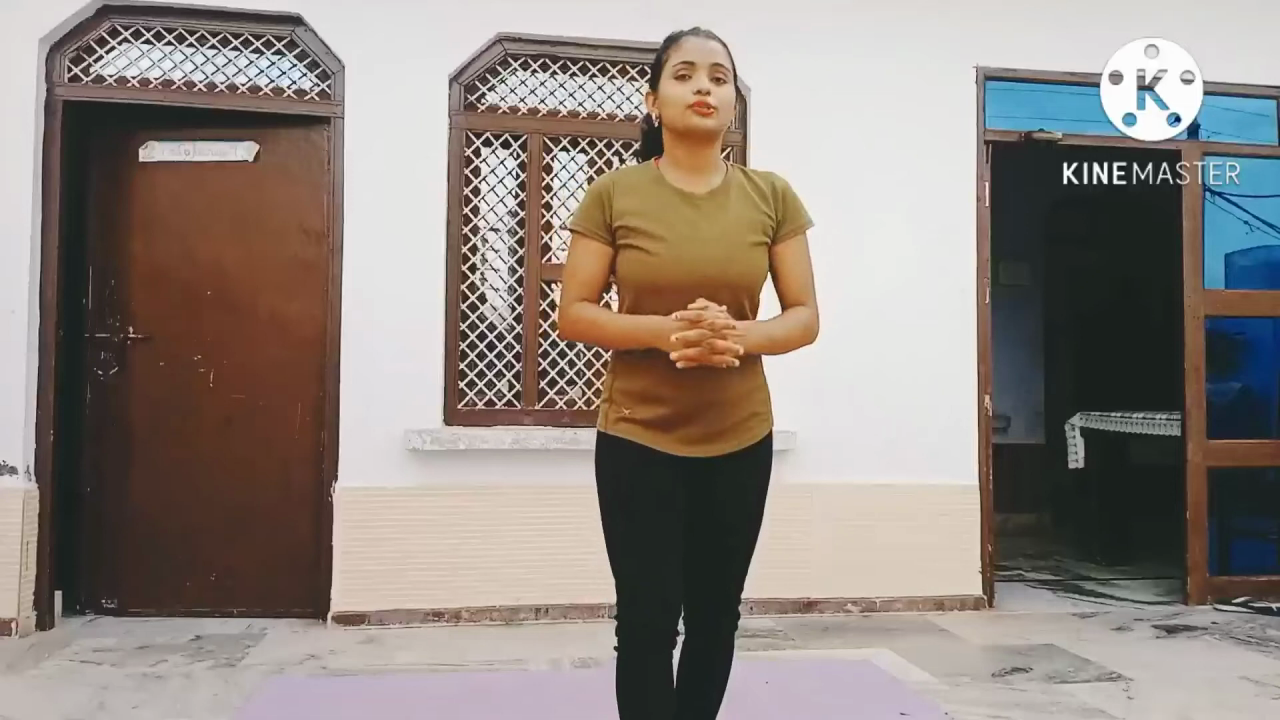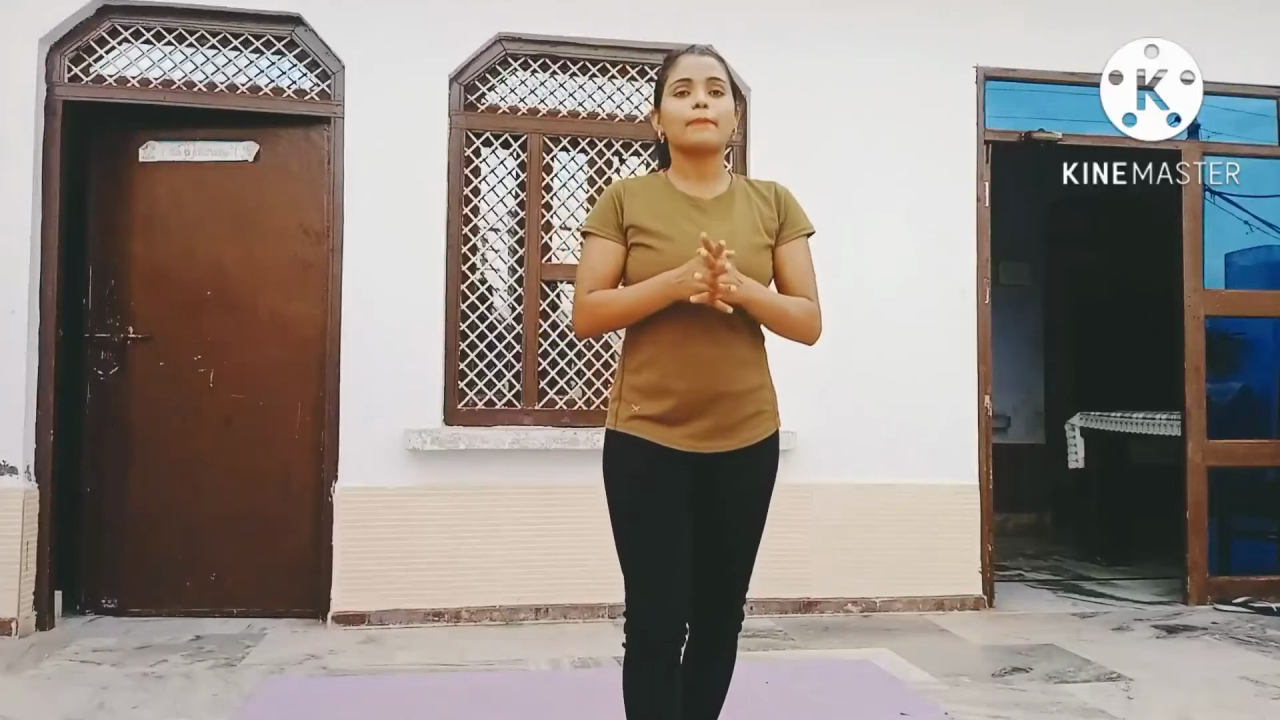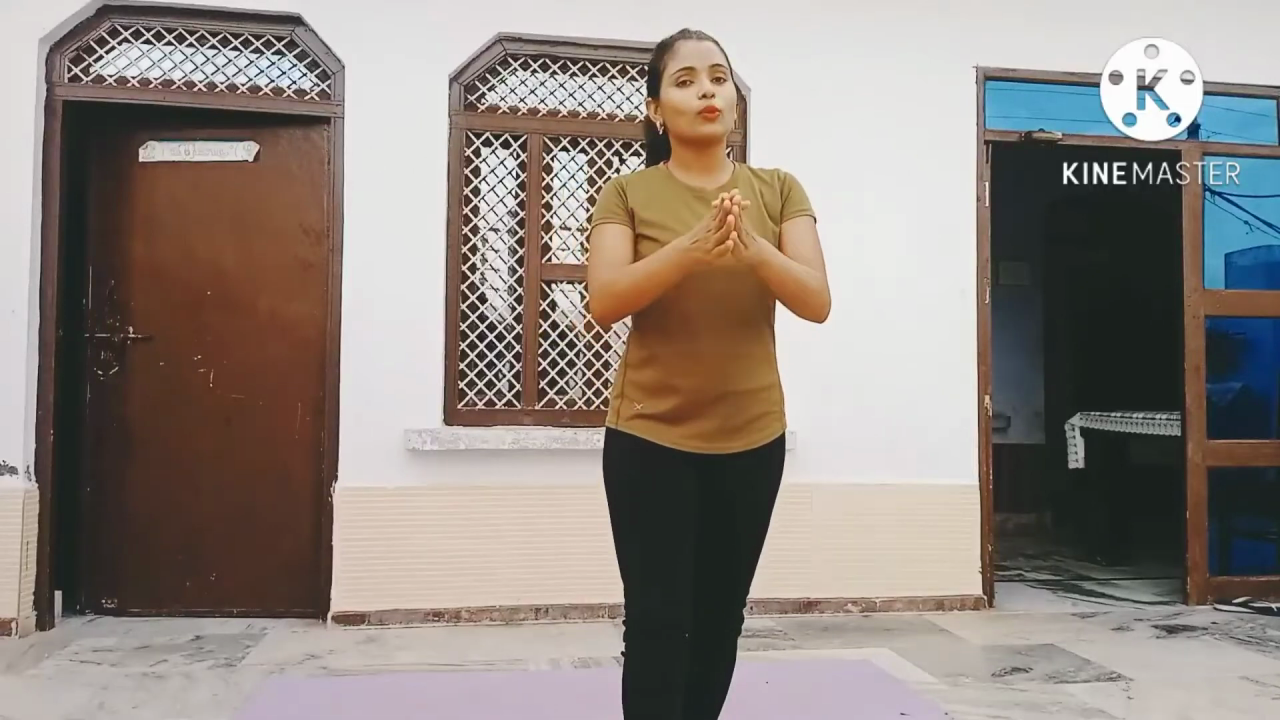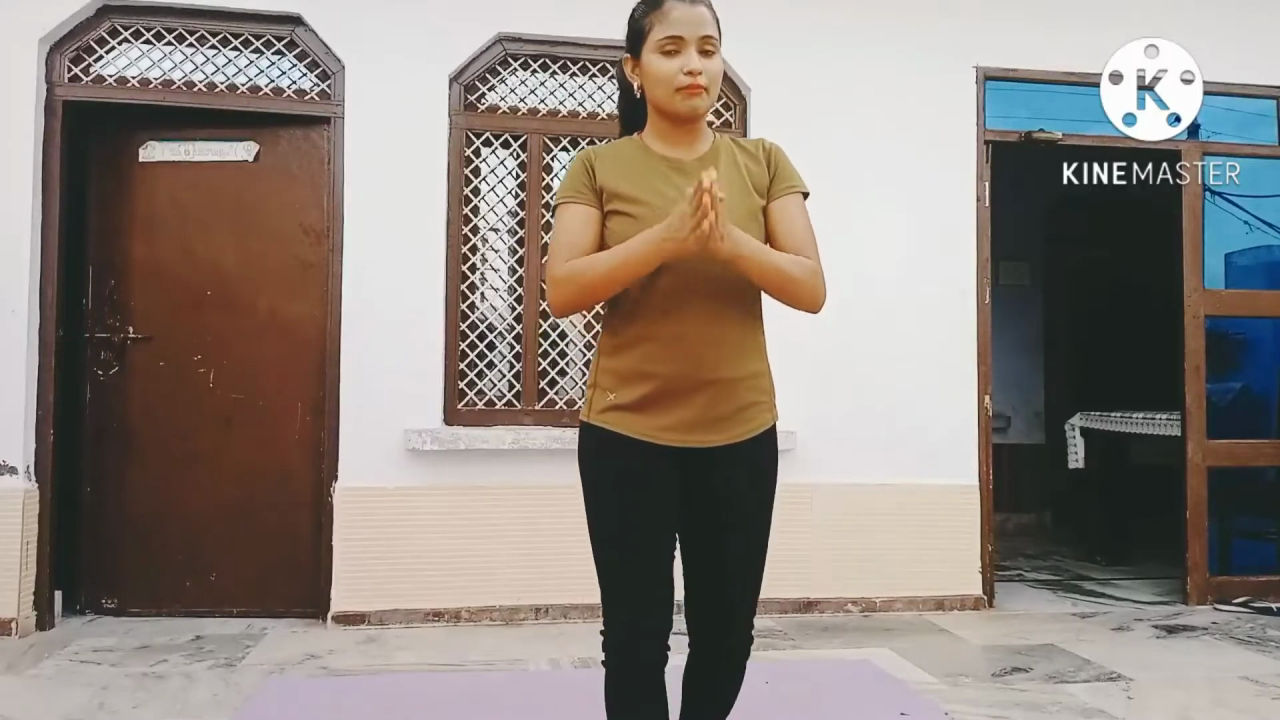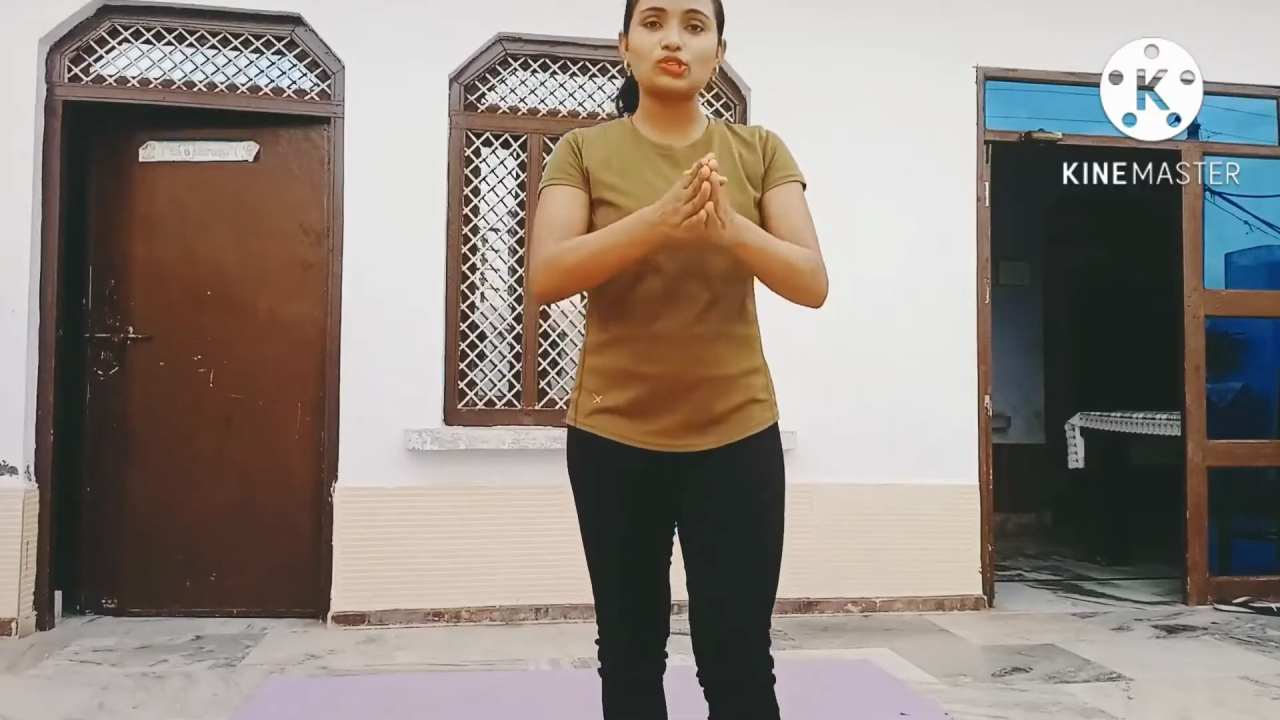
dt=0.5s
person 1, frame 1
left shoulder: (772, 197)
right shoulder: (612, 194)
left elbow: (806, 319)
right elbow: (572, 318)
left wrist: (739, 336)
right wrist: (660, 331)
left hip: (740, 444)
right hip: (638, 441)
left knee: (715, 617)
right knee: (647, 622)
person 1, frame 2
left shoulder: (774, 203)
right shoulder: (623, 200)
left elbow: (809, 323)
right elbow: (585, 315)
left wrist: (738, 286)
right wrist: (678, 280)
left hip: (746, 441)
right hip: (647, 440)
left knee: (719, 616)
right knee: (656, 620)
person 1, frame 3
left shoulder: (778, 190)
right shoulder: (626, 193)
left elbow: (818, 302)
right elbow: (602, 302)
left wrist: (751, 245)
right wrist: (693, 245)
left hip: (752, 440)
right hip: (648, 439)
left knee: (719, 621)
right knee: (656, 626)
person 1, frame 4
left shoulder: (764, 162)
right shoulder: (597, 167)
left elbow: (812, 291)
right elbow: (560, 292)
left wrist: (730, 236)
right wrist: (666, 236)
left hip: (740, 434)
right hip: (626, 434)
left knee: (726, 633)
right knee: (635, 638)
person 1, frame 5
left shoulder: (759, 151)
right shoulder: (584, 151)
left elbow: (813, 282)
right elbow: (544, 276)
left wrist: (726, 221)
right wrist: (661, 215)
left hip: (736, 435)
right hip: (613, 437)
left knee: (738, 661)
right knee: (629, 652)
